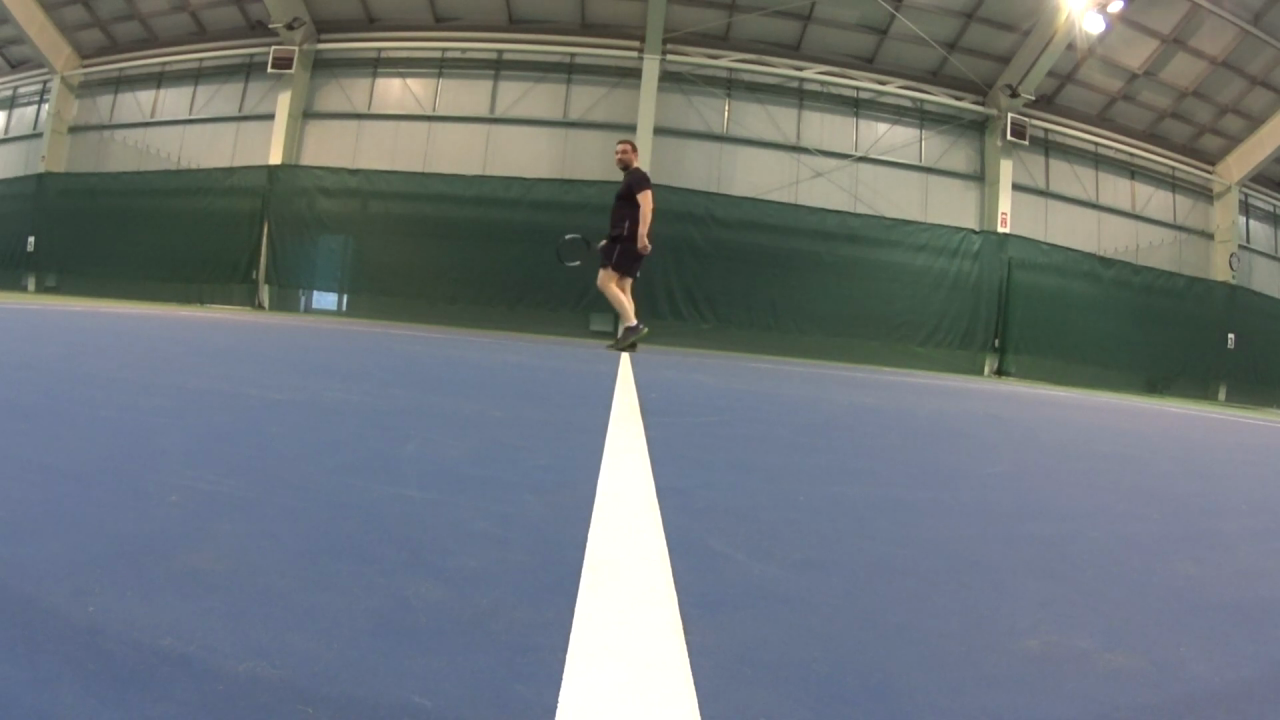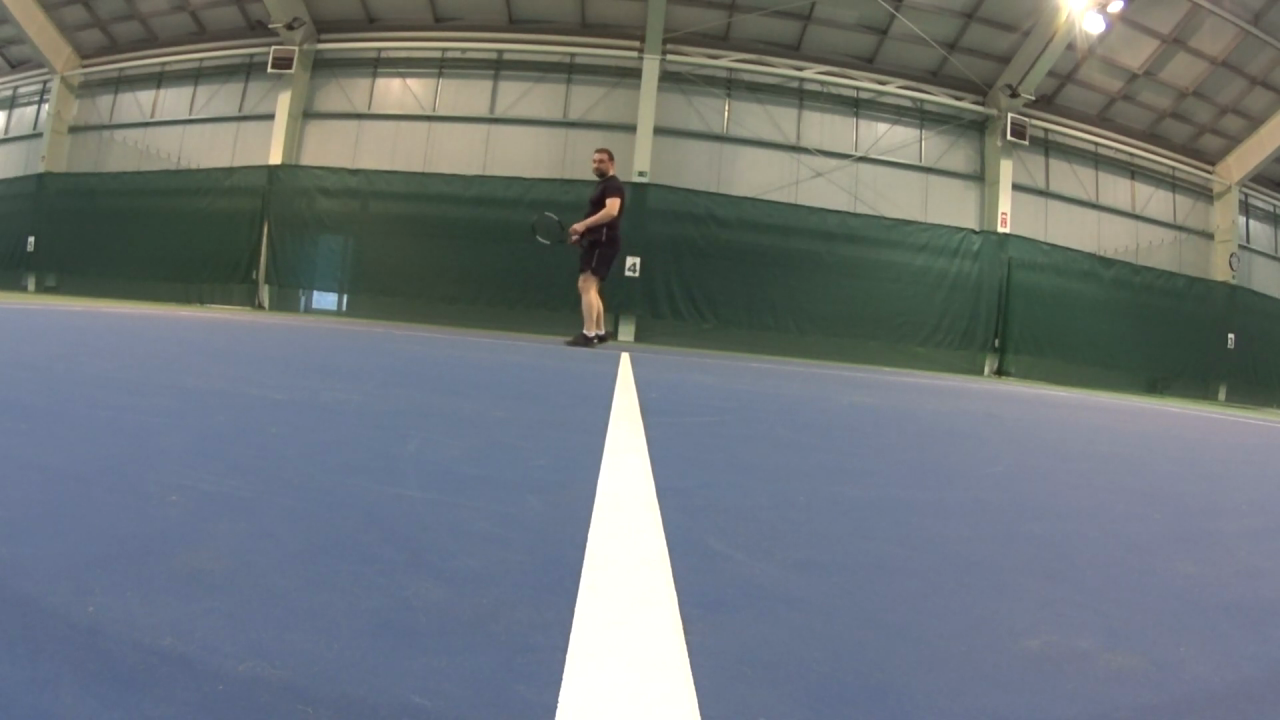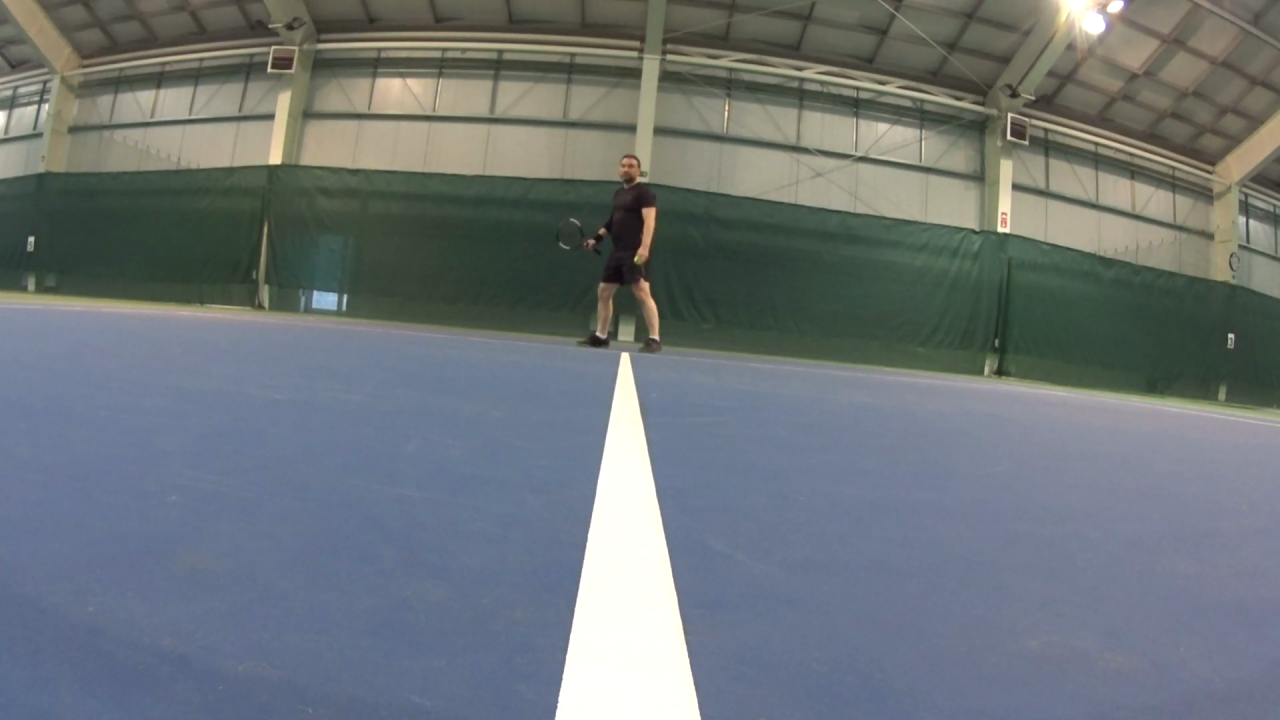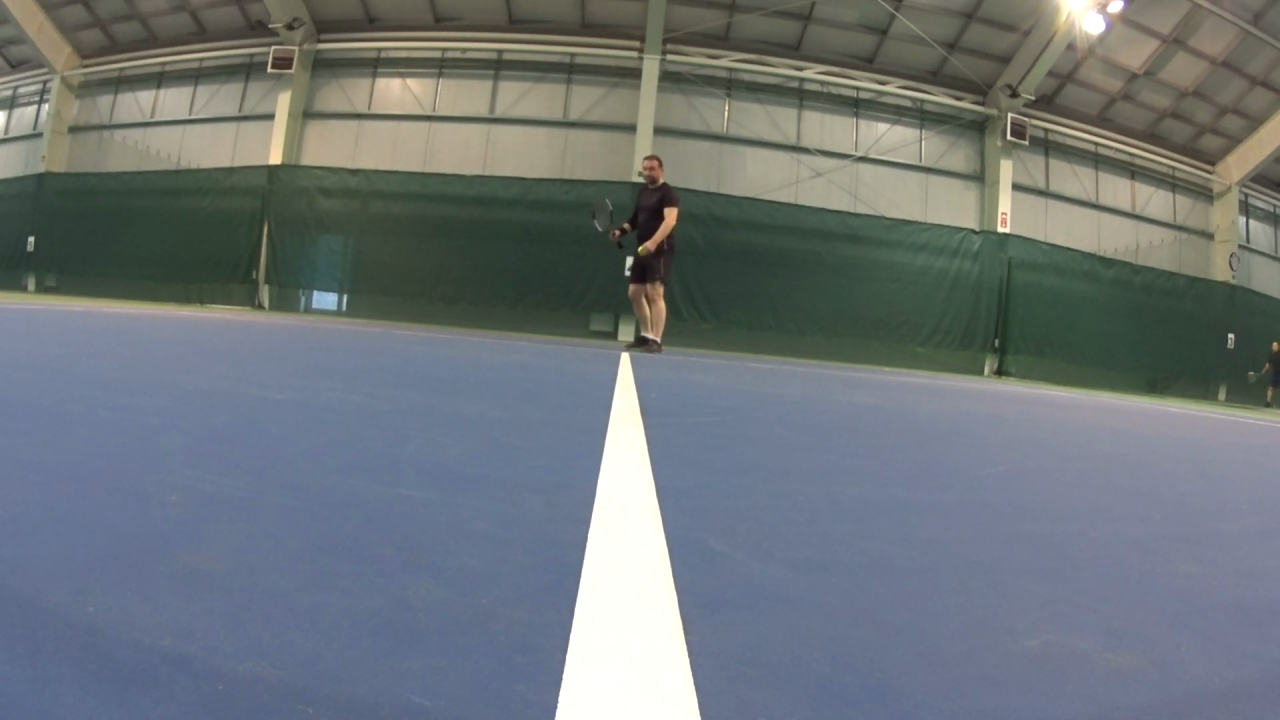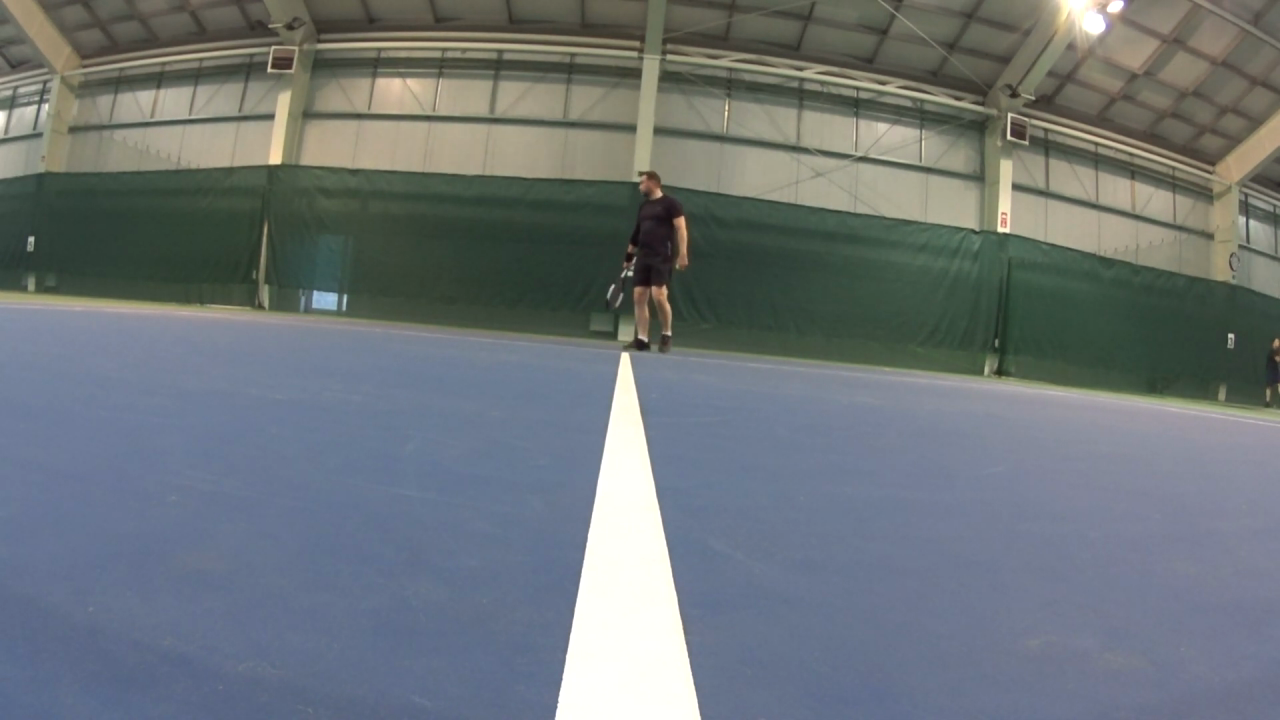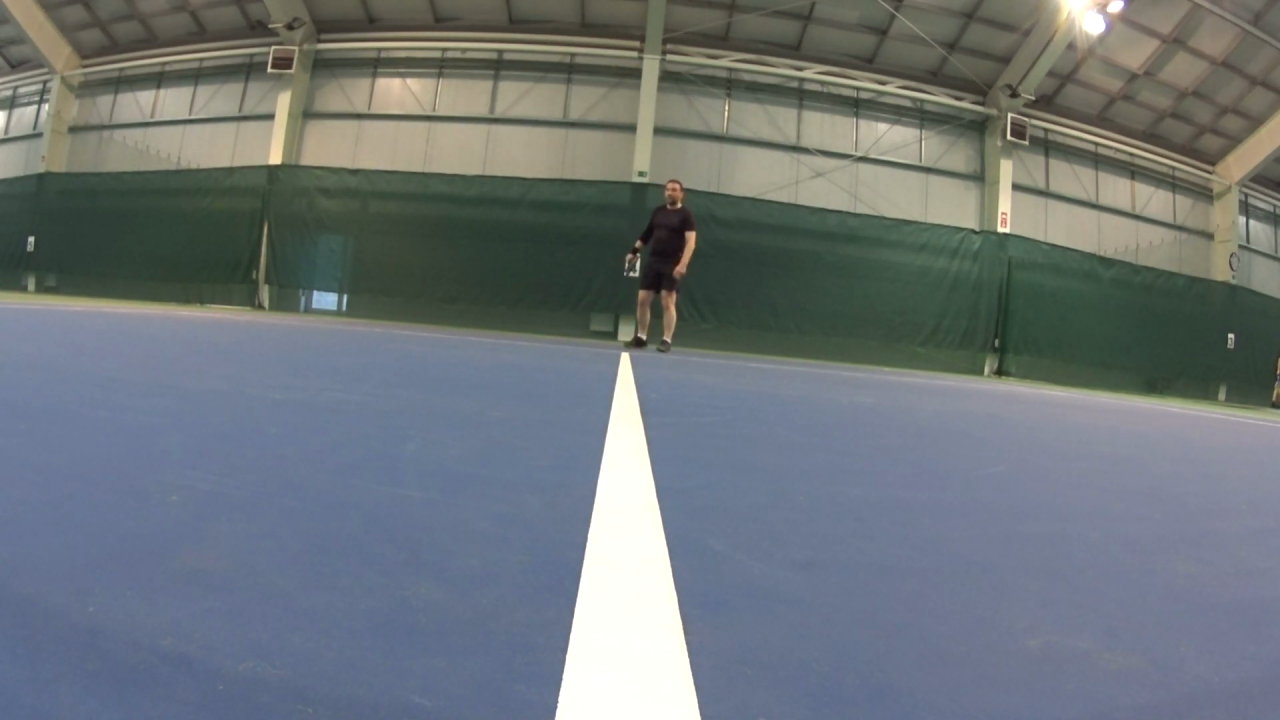
dt=0.7s
person 1, frame 1
left shoulder: (638, 177)
right shoulder: (629, 179)
left elbow: (646, 206)
left wrist: (642, 236)
right wrist: (609, 239)
left hip: (628, 239)
right hip: (624, 239)
left knee: (605, 282)
right knee: (622, 289)
left ankle: (633, 325)
right ankle: (628, 338)
person 1, frame 2
left shoulder: (613, 185)
right shoulder: (602, 185)
left elbow: (611, 211)
left wrist: (583, 224)
right wrist: (581, 234)
left hip: (602, 242)
right hip: (597, 242)
left knee: (586, 286)
right knee: (590, 288)
left ankle: (588, 335)
right ankle: (600, 333)
person 1, frame 3
left shoulder: (644, 193)
right shoulder: (618, 193)
left elbow: (649, 221)
left wrist: (644, 247)
right wrist: (596, 238)
left hip: (636, 252)
right hip: (617, 252)
left knee: (642, 294)
right knee: (604, 292)
left ankle: (654, 340)
right ankle: (600, 336)
person 1, frame 4
left shoulder: (668, 193)
right shoulder: (642, 192)
left elbow: (670, 220)
left wrist: (654, 242)
right wrist: (621, 231)
left hip: (659, 251)
right hip: (643, 250)
left knee: (654, 294)
right knee: (634, 294)
left ankle: (656, 341)
right ankle: (646, 335)
person 1, frame 5
left shoulder: (670, 203)
right shoulder: (643, 206)
left elbow: (681, 229)
right elbow: (636, 233)
left wrist: (683, 253)
right wrist: (628, 257)
left hip: (662, 256)
right hip: (642, 257)
left knee: (658, 297)
right knee: (639, 297)
left ankle: (667, 334)
right ankle: (642, 339)
person 1, frame 6
left shoulder: (686, 216)
right shoulder: (658, 212)
left elbow: (691, 243)
right elbow: (647, 233)
left wrist: (683, 264)
right wrist: (634, 251)
left hip: (672, 266)
right hip: (652, 261)
left knee: (668, 303)
right knee: (643, 300)
left ankle: (667, 340)
right ankle: (641, 337)
